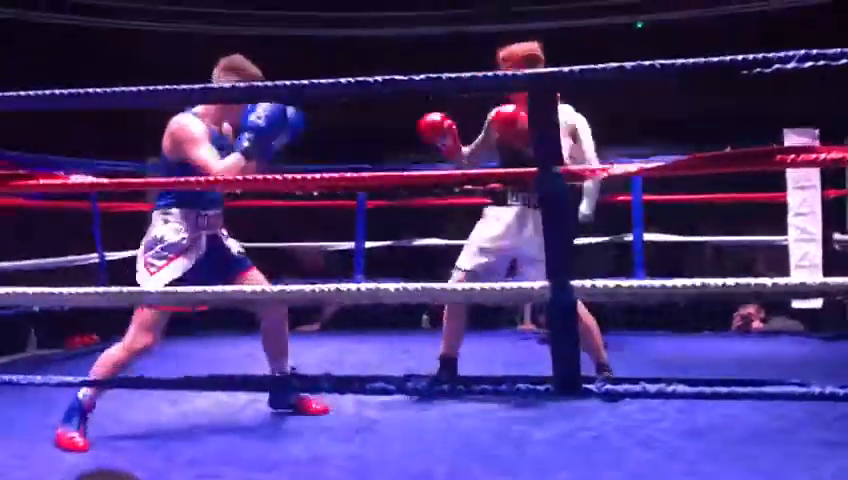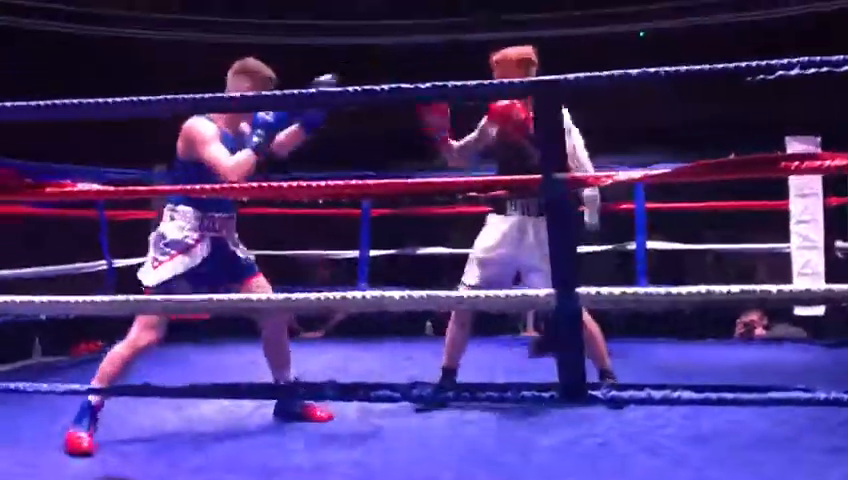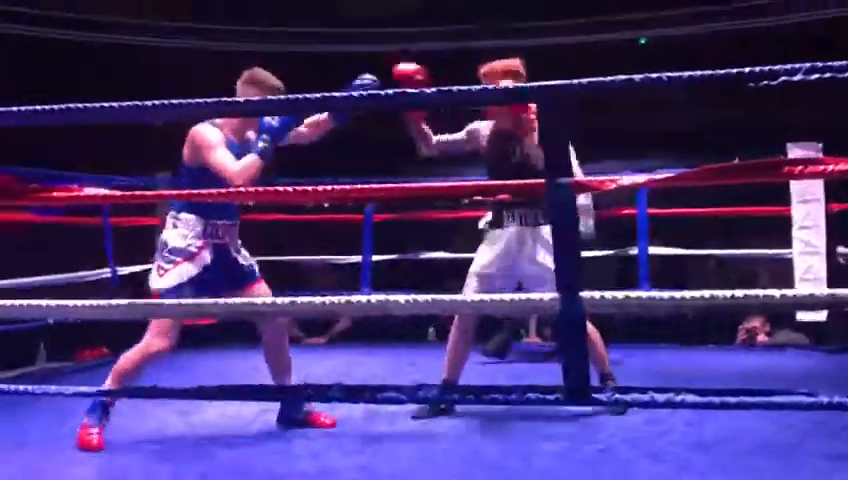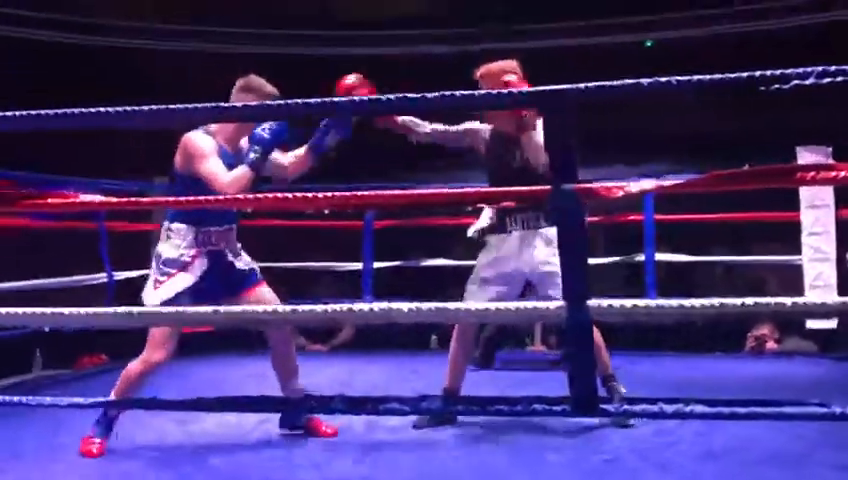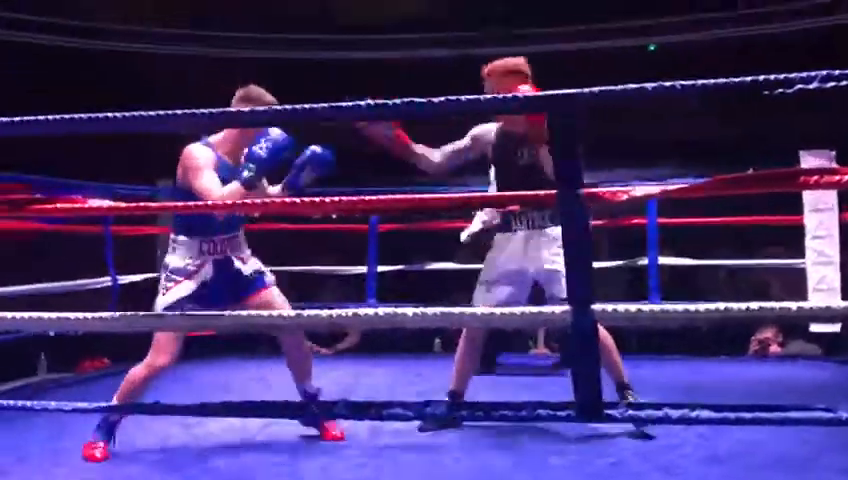
dt=0.1s
person 1, frame 1
left shoulder: (223, 129)
right shoulder: (185, 126)
left elbow: (246, 173)
right elbow: (222, 176)
left wrist: (269, 142)
right wrist: (252, 138)
left hip: (213, 238)
right hip: (176, 242)
left knee: (274, 309)
right knee: (141, 339)
left ankle: (284, 392)
right ankle: (75, 416)
person 1, frame 2
left shoulder: (240, 129)
right shoulder: (199, 127)
left elbow: (280, 147)
right elbow: (232, 174)
left wrist: (310, 119)
right wrist: (261, 134)
left hip: (222, 240)
right hip: (183, 241)
left knee: (276, 318)
right knee: (144, 336)
left ankle: (288, 401)
right ankle: (85, 416)
person 1, frame 3
left shoulder: (249, 136)
right shoulder: (204, 134)
left elbow: (303, 134)
right elbow: (238, 178)
left wrist: (344, 107)
right wrist: (267, 142)
left hip: (226, 247)
right hip: (188, 247)
left knee: (275, 325)
right knee: (158, 342)
left ankle: (292, 408)
right ankle: (98, 411)
person 1, frame 4
left shoulder: (242, 145)
right shoulder: (196, 142)
left elbow: (287, 169)
right elbow: (228, 189)
left wrist: (322, 141)
right wrist: (258, 153)
left hip: (225, 253)
right hip: (183, 256)
left knee: (282, 327)
right knee: (156, 354)
left ankle: (295, 412)
right ankle: (102, 423)
person 1, frame 5
left shoulder: (252, 155)
right shoulder: (197, 155)
right elbow: (220, 204)
left wrist: (303, 169)
right wrist: (253, 168)
left hip: (236, 260)
right hip: (192, 267)
left knee: (292, 330)
right knee: (160, 360)
left ankle: (312, 409)
right ankle: (104, 429)
person 2, frame 1
left shoulder: (562, 115)
right shoulder: (498, 119)
right elbow: (467, 161)
left wrist: (527, 141)
right wrist: (447, 143)
left hip: (542, 216)
right hip: (502, 215)
right knee: (458, 286)
left ankle: (604, 371)
right ankle: (447, 367)
person 2, frame 2
left shoulder: (556, 116)
right shoulder: (494, 121)
left elbow: (564, 170)
right elbow: (455, 158)
left wrist: (527, 135)
right wrist: (437, 127)
left hip: (544, 223)
right hip: (502, 221)
left ankle: (608, 377)
right ankle: (446, 380)
person 2, frame 3
left shoulder: (542, 124)
right shoulder: (482, 131)
right elbow: (430, 147)
left wrist: (523, 122)
right wrist: (413, 107)
left hip: (540, 233)
right hip: (501, 234)
right knee: (464, 314)
left ankle: (608, 381)
person 2, frame 4
left shoulder: (540, 125)
right shoulder: (478, 133)
left elbow: (545, 167)
right elbow: (424, 131)
left wrist: (523, 121)
right wrist: (384, 113)
left hip: (542, 237)
right hip: (501, 240)
right knee: (467, 321)
left ankle: (610, 384)
right ankle: (449, 401)
person 2, frame 5
left shoulder: (552, 127)
right shoulder: (487, 135)
left elbow: (559, 175)
right elbow: (435, 163)
left wrist: (539, 132)
right wrist: (394, 139)
left hip: (550, 237)
right hip: (509, 240)
right knee: (475, 323)
left ankle: (625, 393)
right ankle: (454, 404)
person 3, frame 1
left shoulder: (574, 122)
right shoulder: (540, 125)
left elbow: (591, 164)
left wrist: (590, 201)
right wrist: (521, 196)
left hip: (569, 198)
right hip: (547, 200)
left knee: (561, 259)
right knee: (550, 260)
right ankle: (560, 325)
person 3, frame 2
left shoulder: (563, 128)
right shoulder: (530, 133)
left elbow: (585, 171)
right elbow: (525, 174)
left wrist: (591, 210)
right wrist: (507, 203)
left hip: (558, 206)
right hip: (537, 208)
left knee: (549, 267)
right knee: (553, 269)
left ankle: (552, 335)
right ankle: (556, 334)
person 3, frame 3
left shoulder: (553, 139)
right shoulder: (520, 140)
left elbow: (574, 178)
right elbow: (511, 185)
left wrist: (584, 217)
right wrist: (494, 213)
left hip: (545, 216)
right hip: (526, 216)
left ankle: (505, 340)
right ankle: (571, 341)
person 3, frame 4
left shoulder: (540, 144)
right shoulder: (508, 145)
left elbow: (562, 186)
right elbow: (500, 192)
left wrist: (569, 223)
right wrist: (484, 219)
left hip: (532, 224)
right hip: (512, 224)
left ankle: (486, 350)
right ankle: (571, 347)
person 3, frame 5
left shoulder: (531, 149)
right shoulder: (501, 151)
left elbow: (545, 192)
right wrist: (478, 223)
left hip: (521, 229)
right hip: (502, 228)
left knee: (501, 292)
left ankle: (485, 355)
right ankle: (563, 341)
